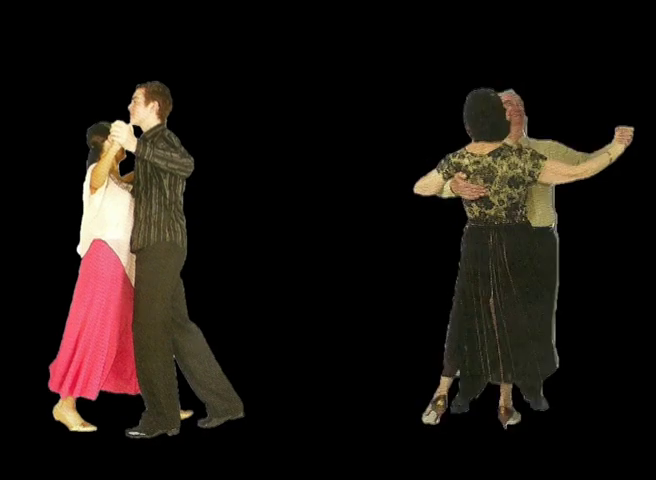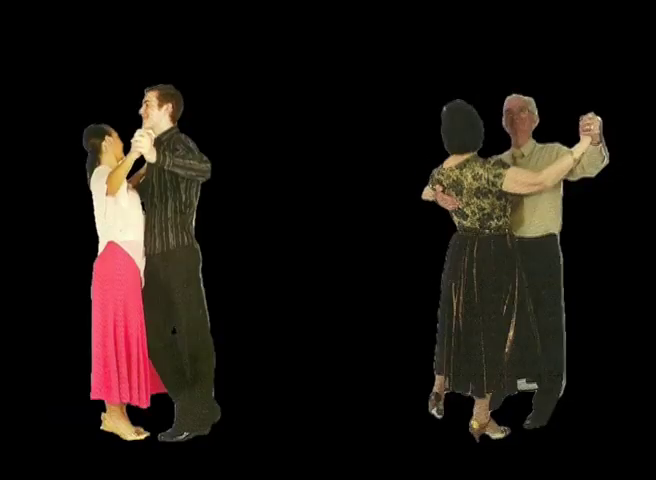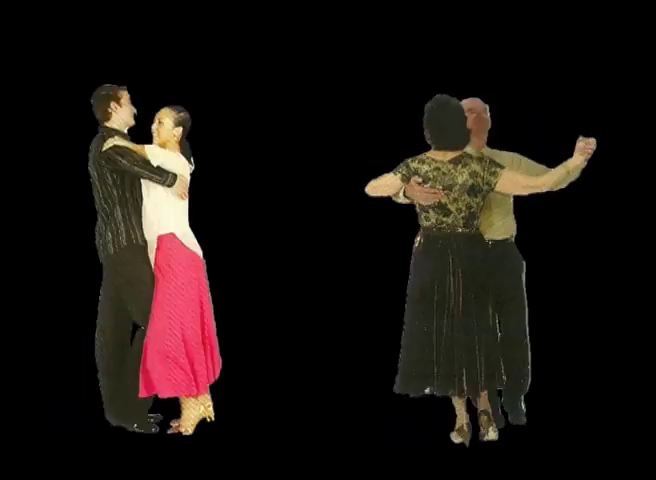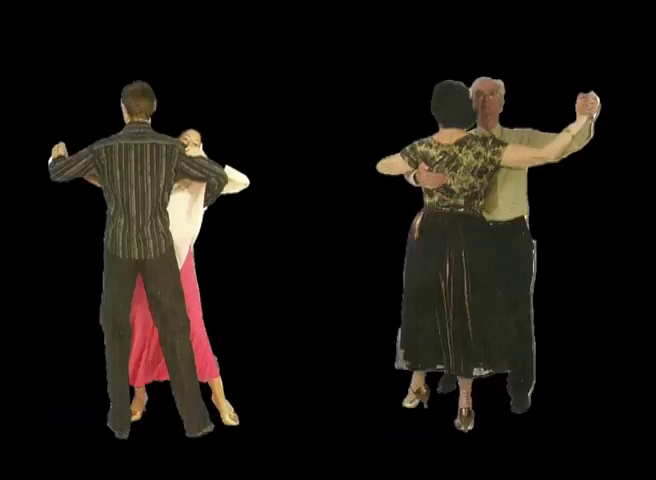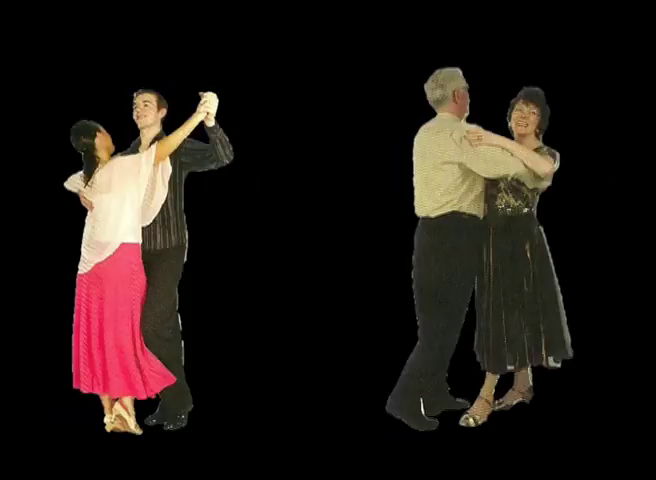
dt=0.5s
person 1, frame 1
left shoulder: (163, 139)
right shoulder: (152, 143)
left elbow: (186, 164)
left wrist: (136, 146)
left hip: (161, 245)
right hip: (156, 245)
left knee: (148, 326)
right knee: (176, 324)
left ankle: (162, 415)
right ankle: (223, 401)
person 1, frame 2
left shoulder: (179, 144)
right shoulder: (159, 148)
left elbow: (203, 169)
left wrist: (157, 157)
left hip: (178, 250)
right hip: (156, 253)
left knee: (191, 330)
right knee: (154, 331)
left ankle: (198, 413)
right ankle: (190, 403)
person 1, frame 3
left shoulder: (110, 145)
right shoulder: (107, 145)
right wrist: (172, 180)
left hip: (125, 245)
right hip: (124, 245)
left knee: (117, 324)
left ankle: (121, 406)
right ankle: (128, 408)
person 1, frame 4
left shoulder: (104, 149)
right shoulder: (171, 148)
left elbow: (59, 173)
right elbow: (218, 177)
left wrist: (58, 154)
right wrist: (202, 201)
left hip: (119, 247)
right hip: (158, 246)
left knee: (117, 330)
right knee: (175, 328)
left ankle: (120, 419)
right ankle: (194, 419)
person 1, frame 5
left shoulder: (176, 147)
right shoulder: (128, 153)
left elbow: (222, 157)
left wrist: (211, 122)
right wrist: (87, 194)
left hip: (167, 248)
right hip: (137, 249)
left knee: (156, 326)
right knee: (160, 325)
left ankle: (177, 401)
right ankle: (170, 400)
person 2, frame 1
left shoulder: (457, 160)
right shoulder: (521, 157)
left elbow: (419, 189)
right elbow: (577, 172)
right wrist: (615, 148)
left hip: (476, 247)
right hip: (515, 246)
left knee: (469, 320)
right knee: (512, 319)
left ankle: (441, 398)
right ankle: (505, 405)
person 2, frame 2
left shoulder: (440, 172)
right shoulder: (487, 169)
left elbow: (427, 196)
right elbow: (540, 182)
right wrist: (582, 147)
left hip: (461, 254)
right hip: (494, 256)
left knee: (458, 325)
right knee: (494, 330)
left ankle: (439, 394)
right ankle: (480, 419)
person 2, frame 3
left shoulder: (415, 166)
right shoulder: (477, 166)
left elbow: (371, 188)
right elbow: (535, 185)
right wrist: (577, 157)
left hip: (428, 258)
right hip: (469, 257)
left knee: (428, 336)
right knee: (465, 333)
right ankle: (482, 415)
person 2, frame 4
left shoulder: (422, 148)
right shoulder: (485, 147)
left elbow: (383, 166)
right elbow: (543, 155)
right wrist: (579, 122)
left hip: (427, 237)
right hip: (468, 237)
left knee: (424, 310)
right knee: (466, 315)
left ankle: (418, 386)
right ankle: (465, 405)
person 2, frame 5
left shoulder: (427, 133)
right shoulder: (456, 132)
right elbow: (499, 163)
right wrist: (532, 172)
left hip: (436, 231)
right hip: (451, 234)
left knee: (442, 320)
right knee: (442, 325)
left ankle: (435, 395)
right ankle: (406, 400)
person 3, frame 1
left shoulder: (548, 150)
left elbow: (587, 164)
right elbow: (445, 182)
left wrist: (617, 144)
right wrist: (455, 185)
left hip: (540, 241)
left knee: (541, 315)
person 3, frame 2
left shoulder: (553, 153)
left elbow: (587, 167)
left wrist: (595, 140)
right wrist: (444, 196)
left hip: (542, 250)
left knee: (548, 327)
left ankle: (545, 402)
person 3, frame 3
left shoulder: (506, 162)
right elbow: (403, 187)
left wrist: (578, 159)
right wrist: (411, 191)
left hip: (503, 254)
left knee: (513, 327)
left ankle: (514, 398)
person 3, frame 4
left shoulder: (522, 139)
left elbow: (569, 143)
right elbow: (415, 168)
left wrist: (586, 117)
right wrist: (420, 175)
left hip: (513, 236)
left knee: (517, 314)
left ankle: (521, 386)
person 3, frame 5
left shoulder: (548, 155)
right shoulder: (501, 149)
left elbow: (543, 168)
left wrist: (496, 141)
left hip: (521, 238)
right hip: (494, 236)
left knee: (510, 313)
right knee: (498, 313)
right ankle: (521, 384)
person 4, frame 1
left shoulder: (118, 179)
right shoulder: (98, 171)
right elbow: (95, 182)
right wrist: (112, 150)
left hip: (123, 259)
right hip: (105, 257)
left knee: (135, 330)
right knee: (93, 330)
right ankle: (65, 404)
person 4, frame 2
left shoulder: (111, 174)
right shoulder: (102, 173)
left elbow: (128, 184)
right elbow: (113, 187)
right wrist: (133, 154)
left hip: (126, 259)
right hip: (118, 259)
left knee: (127, 332)
right knee: (121, 332)
left ankle: (114, 409)
right ankle: (114, 413)
person 4, frame 3
left shoulder: (176, 161)
right shoulder: (162, 162)
left wrist: (127, 145)
left hip: (173, 250)
right hip: (165, 250)
left knee: (169, 330)
right knee: (185, 326)
left ankle: (194, 402)
right ankle: (200, 399)
person 4, frame 4
left shoulder: (200, 179)
left elbow: (242, 181)
left hip: (179, 257)
left knee: (191, 328)
right knee: (143, 327)
right ankle: (139, 394)
person 4, frame 5
left shoulder: (88, 177)
right shoulder: (120, 168)
right elbow: (160, 152)
right wrist: (197, 117)
left hip: (94, 260)
right hip: (121, 256)
left knee: (99, 331)
right knee: (123, 330)
left ankle: (111, 407)
right ankle: (123, 405)
